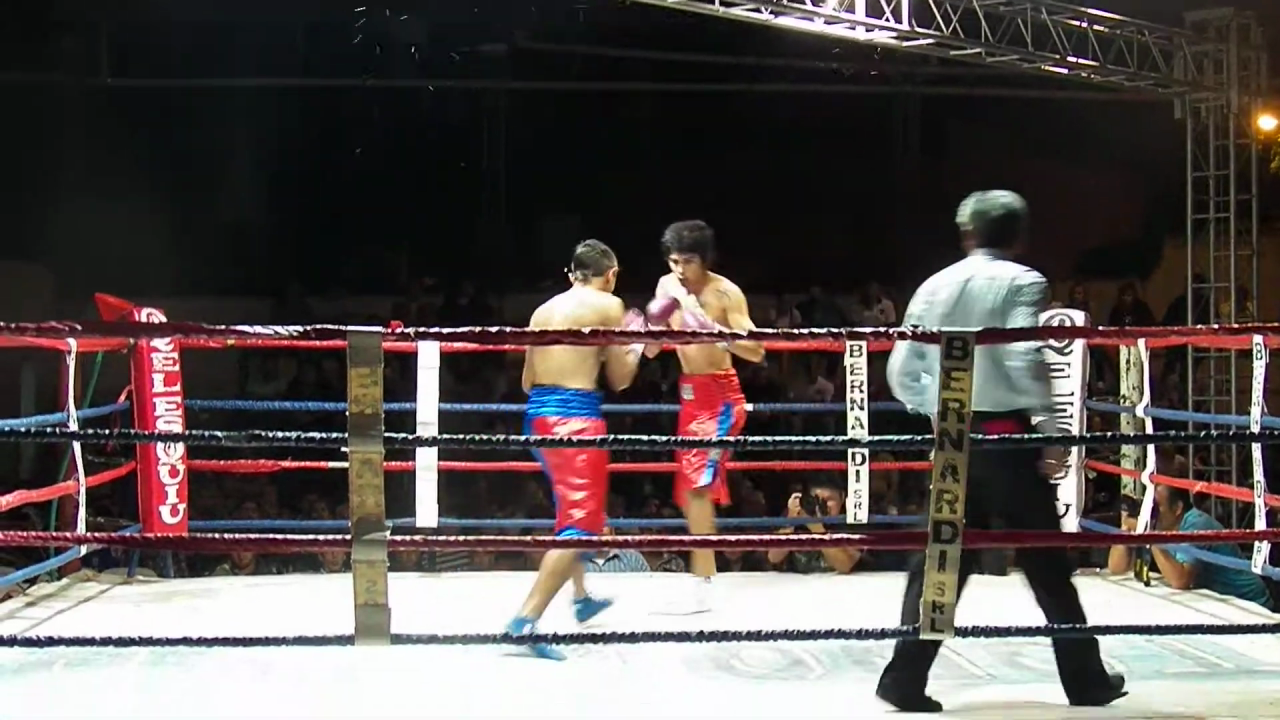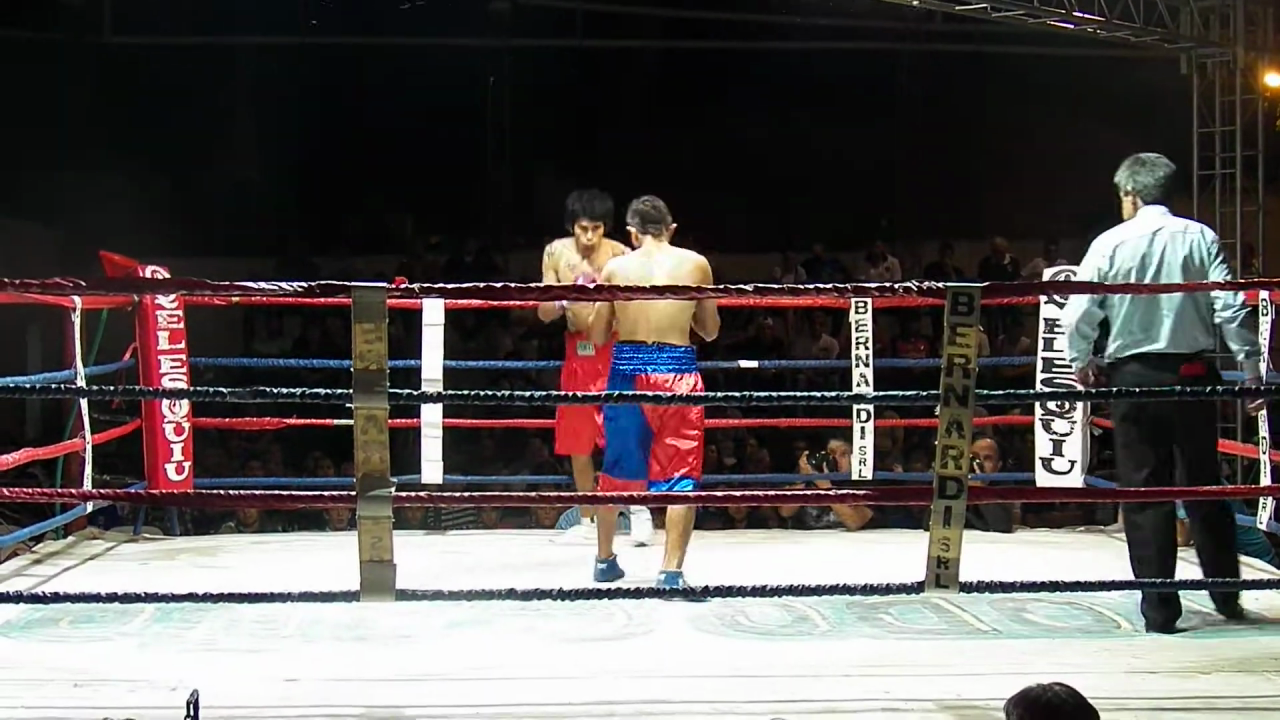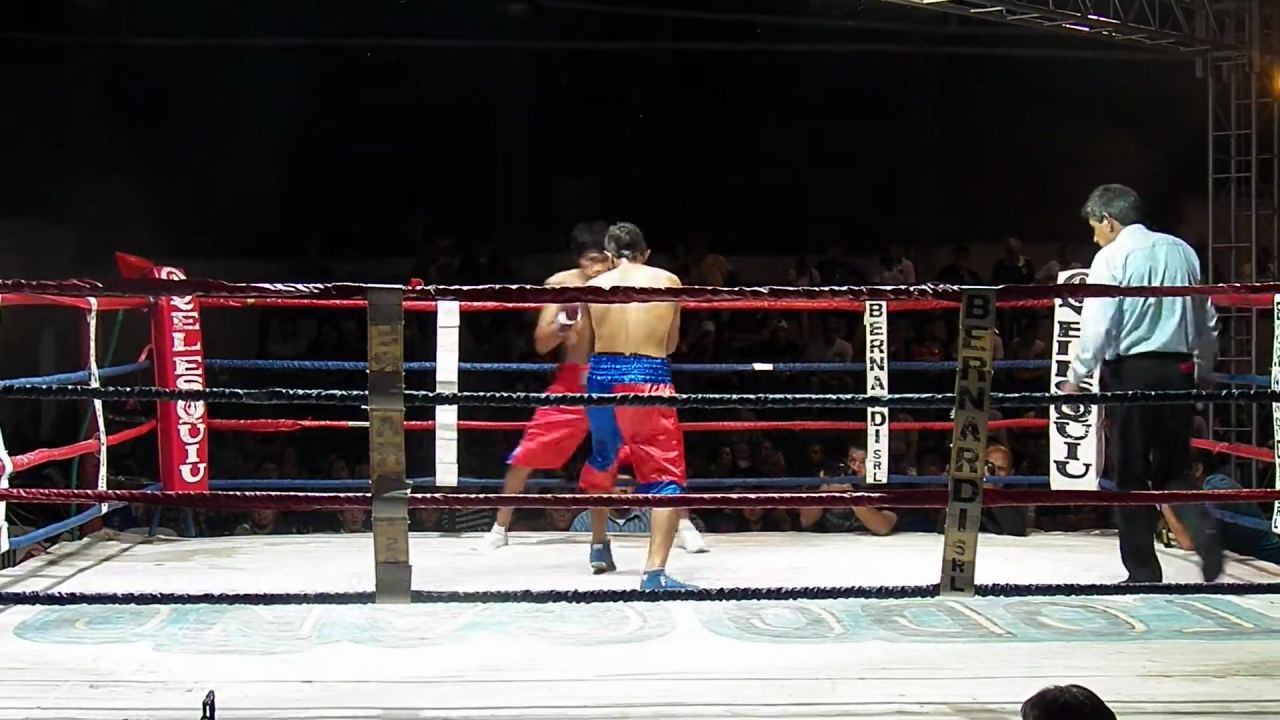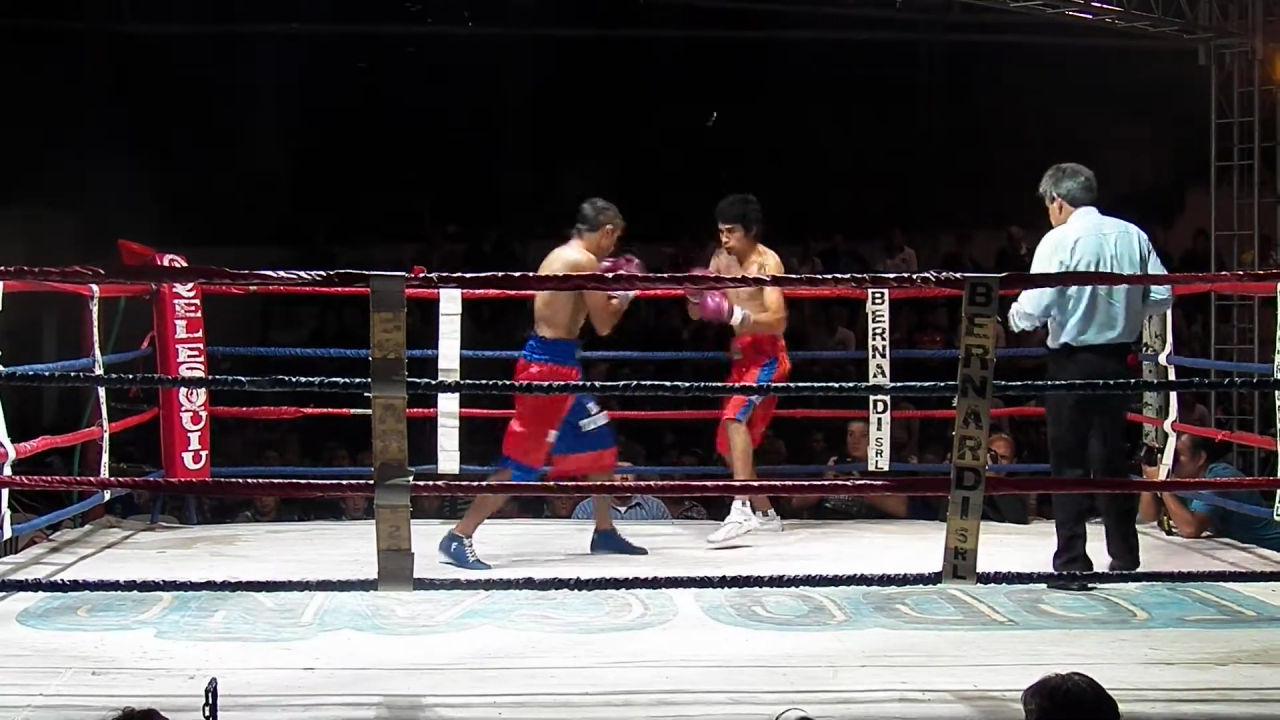
dt=1s
person 1, frame 1
left shoulder: (934, 287)
right shoulder: (1021, 282)
left elbow: (902, 372)
right elbow: (1027, 359)
right wrist: (1050, 429)
right hip: (1005, 435)
right knee: (1045, 561)
left ankle: (905, 678)
right ankle: (1085, 680)
person 1, frame 2
left shoulder: (1109, 243)
right shoulder: (1199, 237)
left elbow: (1078, 315)
right elbow: (1230, 309)
left wrist: (1081, 359)
right wrist: (1253, 372)
left hip: (1131, 377)
right hip: (1190, 374)
left knee: (1145, 494)
right knee: (1203, 486)
left ankle: (1159, 607)
right ankle: (1224, 590)
person 1, frame 3
left shoulder: (1111, 257)
right shoulder: (1182, 250)
left elbow: (1098, 327)
right elbow: (1206, 320)
left wrist: (1076, 374)
right wrist: (1203, 371)
left hip: (1129, 373)
right hip: (1176, 372)
left knee: (1131, 476)
right knee: (1173, 469)
left ankle: (1143, 571)
right ankle: (1204, 534)
person 1, frame 4
left shoulder: (1060, 240)
right shoulder: (1132, 235)
left elbow: (1035, 307)
right elbow: (1162, 295)
left wrist: (1015, 315)
left hip: (1072, 362)
right hip: (1118, 360)
left knee: (1069, 464)
right knee: (1111, 456)
left ankle: (1072, 565)
right ankle: (1124, 554)
person 2, frame 1
left shoulder: (544, 309)
right shoulder: (607, 305)
right elbow: (620, 378)
right wrist: (635, 344)
left hip: (540, 413)
right hip: (576, 416)
left knee: (578, 508)
right knee: (578, 523)
left ankle: (581, 597)
right ankle: (526, 618)
person 2, frame 2
left shoulder: (615, 268)
right shoulder: (697, 264)
left elbow: (597, 333)
right elbow: (710, 331)
left hip: (626, 370)
right hip: (676, 372)
left knee: (619, 467)
right knee: (681, 474)
left ankle: (605, 560)
right ankle: (671, 573)
person 2, frame 3
left shoulder: (594, 286)
right shoulder: (668, 281)
left hip: (604, 379)
right hip: (650, 383)
left knee: (601, 459)
right knee: (666, 478)
left ankle: (599, 545)
right ankle: (655, 572)
person 2, frame 4
left shoulder: (559, 256)
right shoulder: (584, 260)
right elbow: (603, 324)
left wrist: (604, 286)
right wrist: (626, 290)
left hip: (556, 363)
right hip: (550, 365)
left knee: (598, 446)
right knee: (523, 460)
left ankle: (605, 533)
right ankle: (459, 537)
person 3, frame 1
left shoulder: (726, 292)
right shoulder: (666, 286)
left elbow: (756, 352)
right elbow: (651, 350)
left wrist: (716, 333)
right wrist: (654, 323)
left hip: (720, 396)
right hip: (691, 394)
left knee: (698, 485)
right knee: (688, 493)
left ankle: (699, 586)
right ankle: (706, 576)
person 3, frame 2
left shoulder: (620, 255)
right shoulder: (556, 253)
right elbow: (544, 314)
right wrist: (564, 300)
left hip: (615, 349)
right hip: (577, 352)
right knee: (576, 441)
left ankle: (639, 510)
right ankle: (587, 520)
person 3, frame 3
right shoulder: (559, 284)
right elbow: (541, 344)
right wrist: (567, 317)
right hip: (572, 382)
right knee: (525, 456)
right ankle: (500, 528)
person 3, frame 4
left shoulder: (767, 262)
right shoulder: (721, 259)
left elbow: (776, 323)
right elbow: (696, 315)
left wrist: (732, 314)
right wrist: (695, 296)
left hip: (766, 355)
right hip: (743, 355)
left knee: (735, 418)
right knee: (730, 441)
left ankle: (741, 509)
right ankle: (764, 512)
